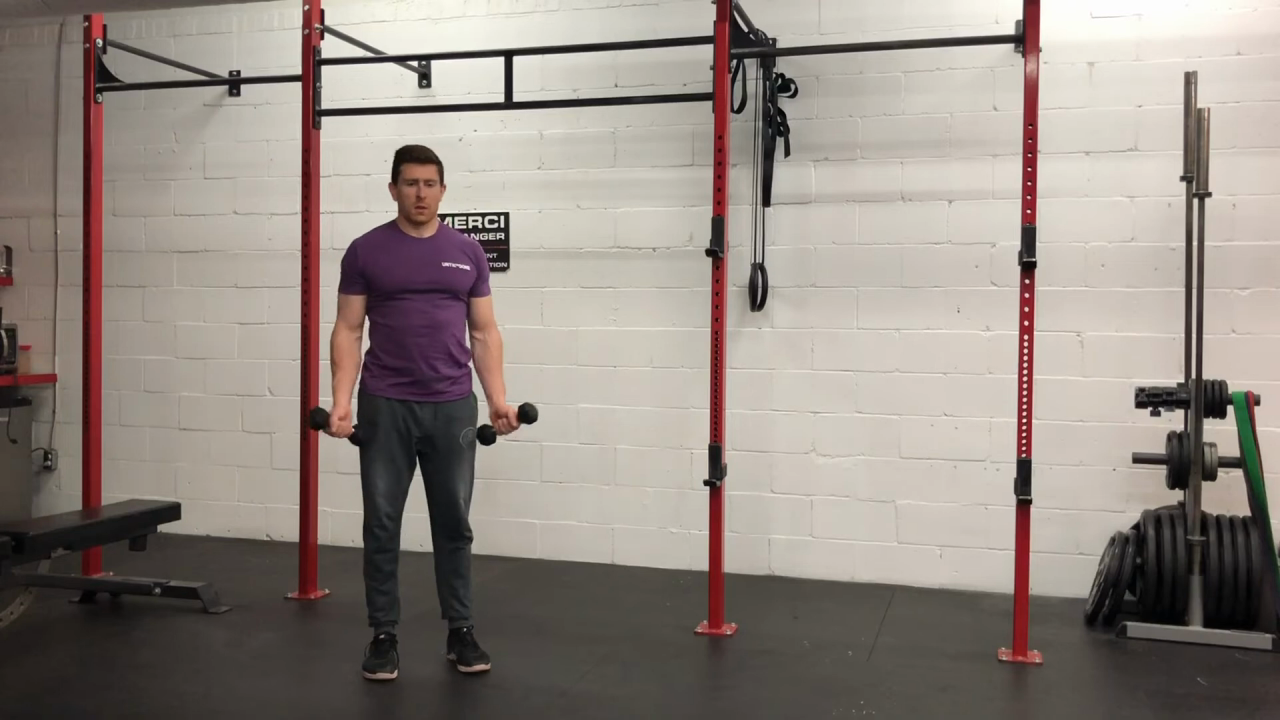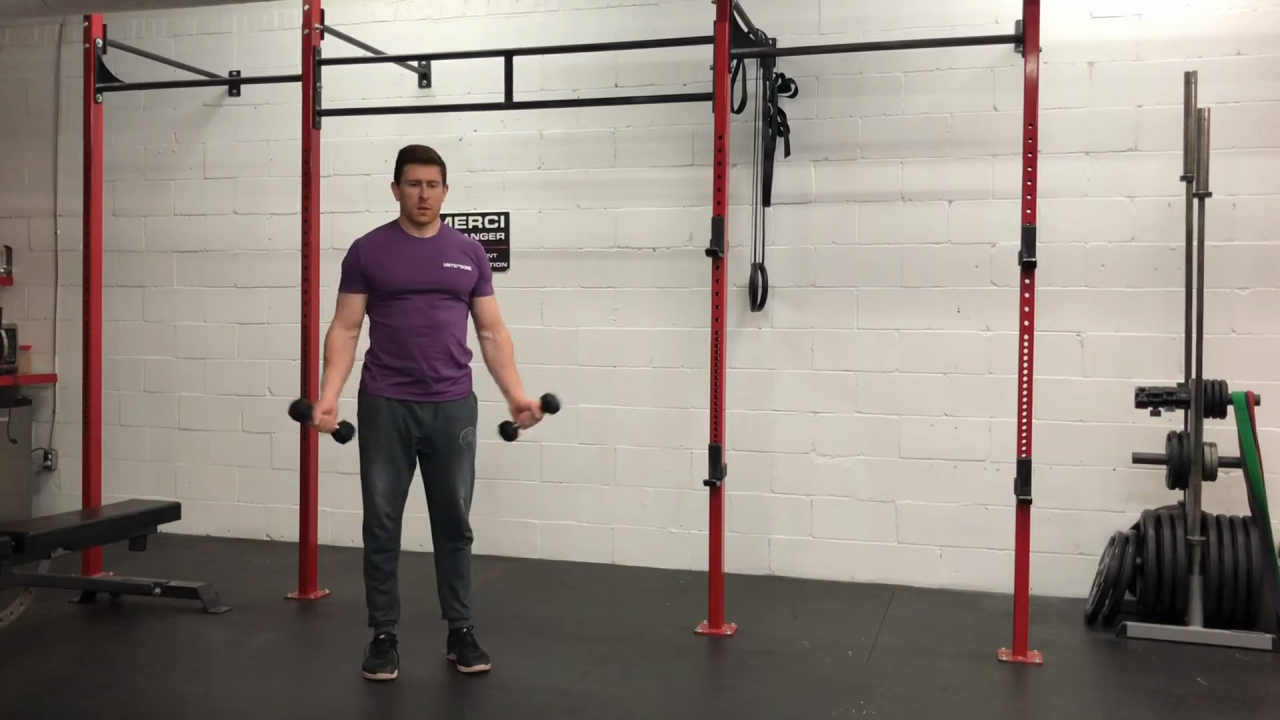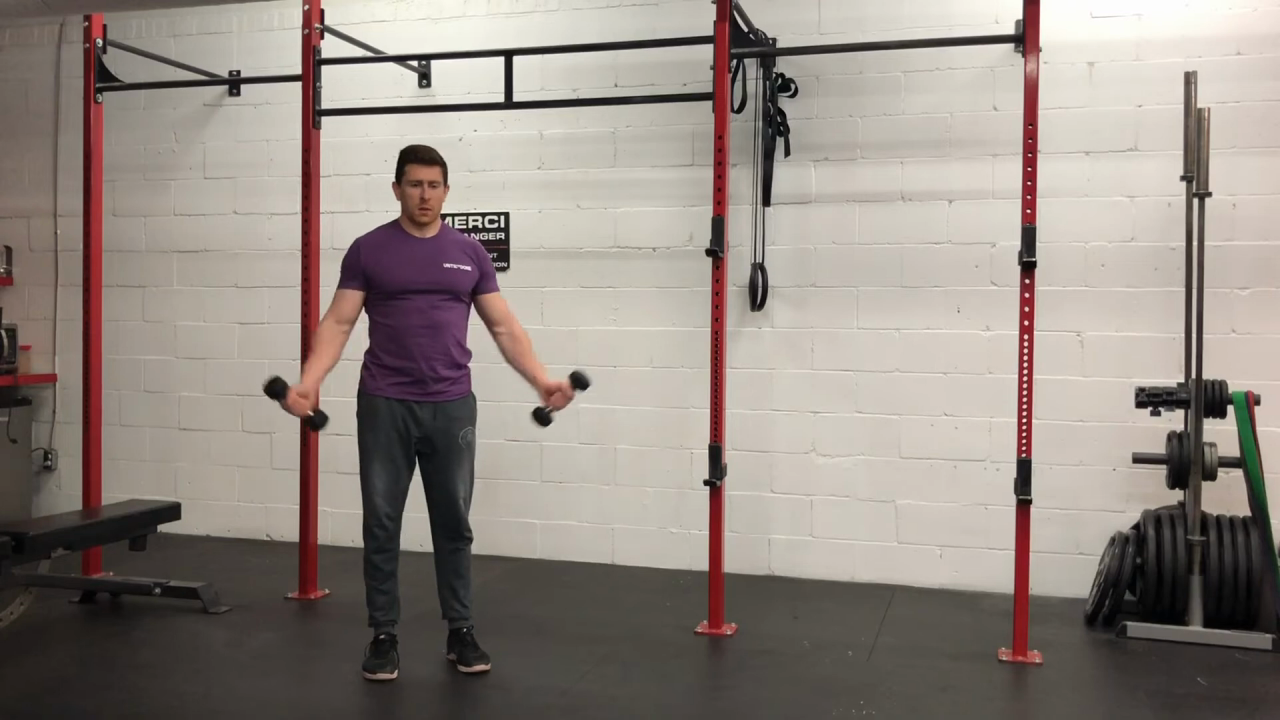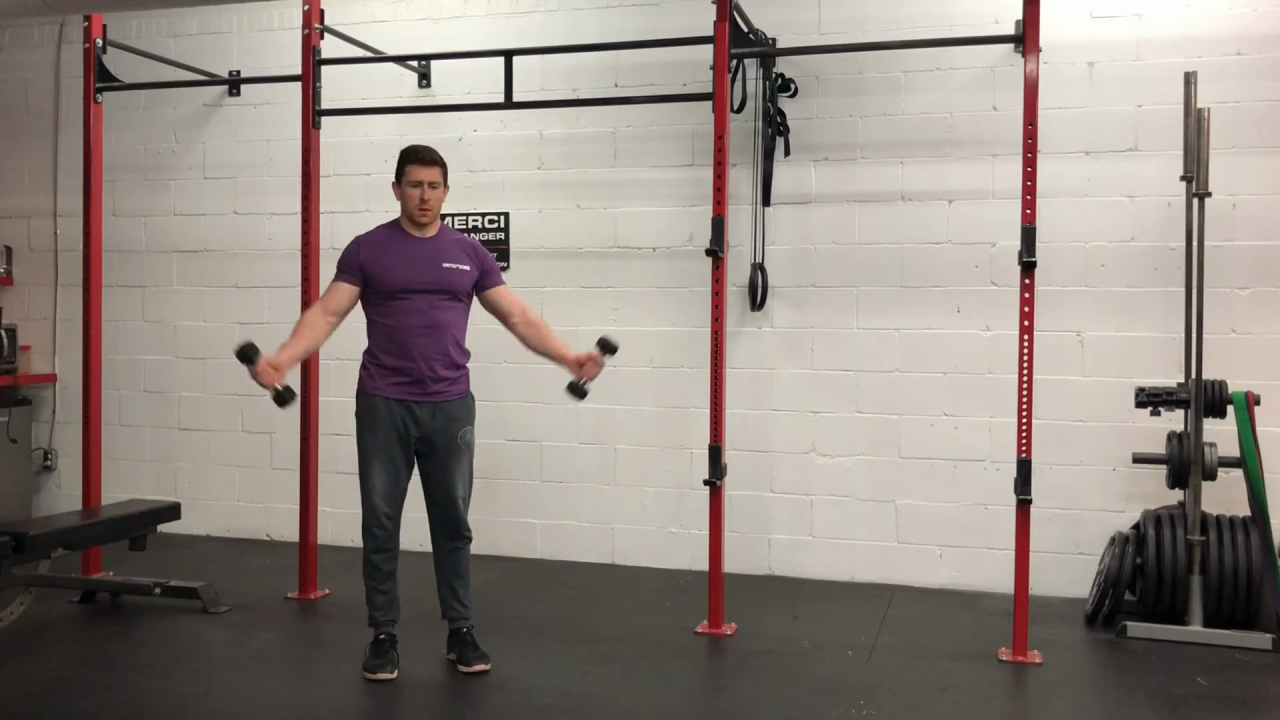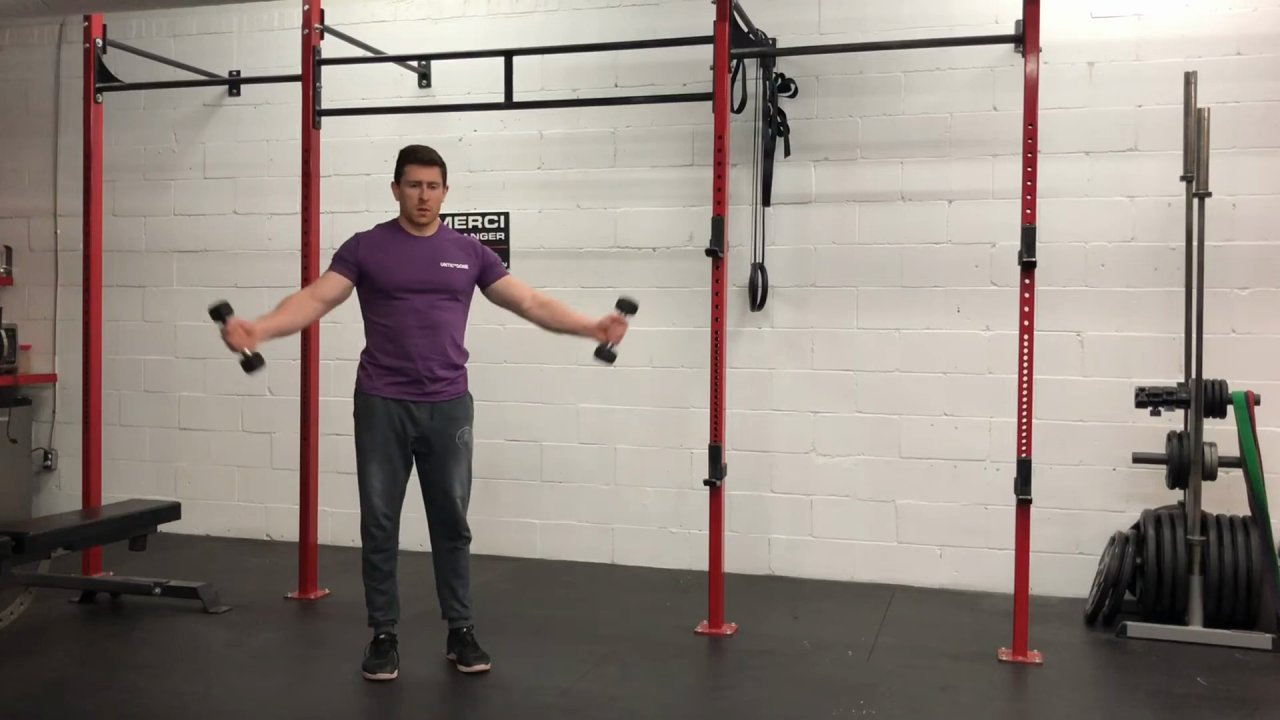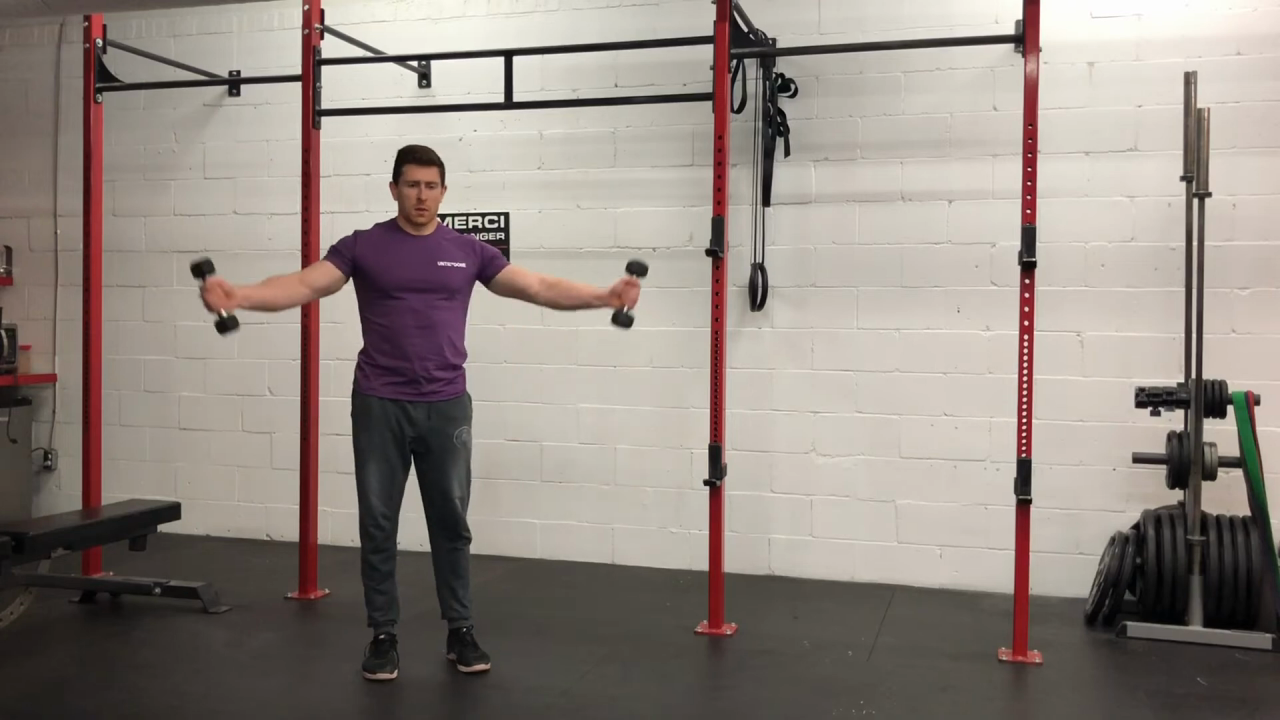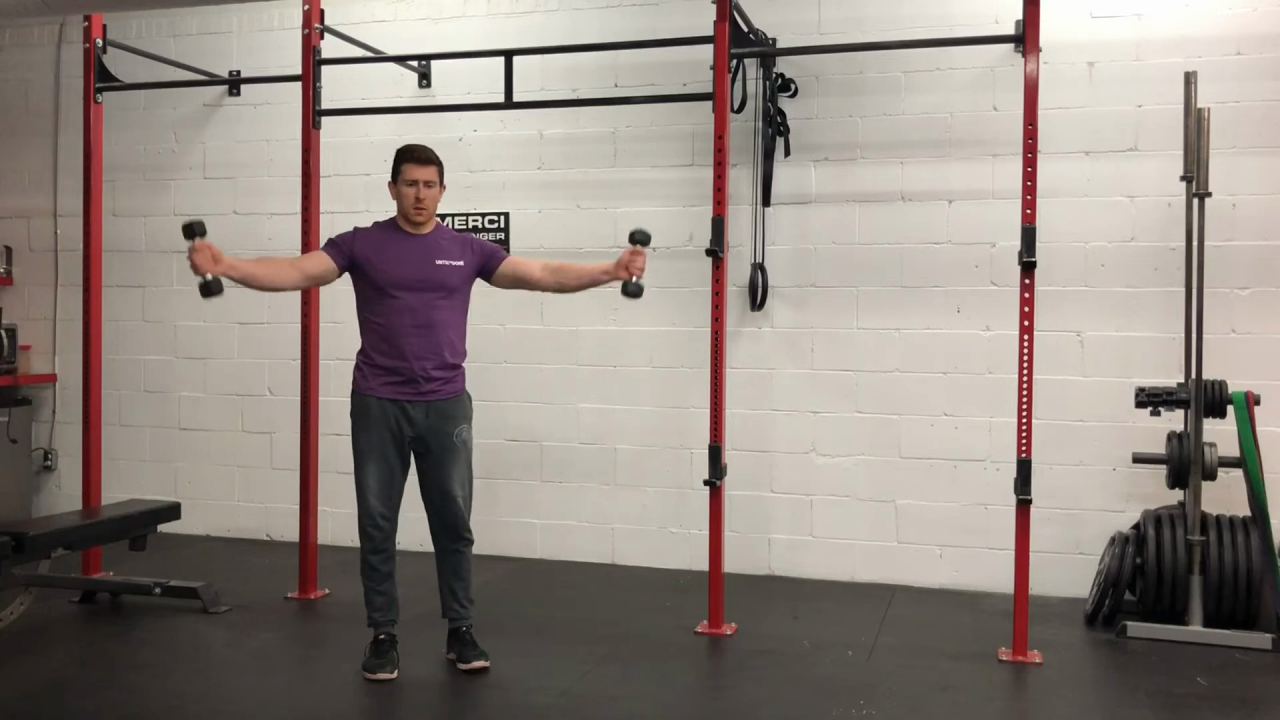
dt=0.1s
person 1, frame 1
left shoulder: (467, 252)
right shoulder: (366, 251)
left elbow: (484, 332)
right elbow: (347, 331)
left wrist: (498, 398)
right wrist: (341, 401)
left hip: (452, 408)
right hip: (385, 407)
left knee: (454, 525)
right knee: (381, 525)
left ankle: (460, 631)
right ankle: (383, 635)
person 1, frame 2
left shoulder: (468, 253)
right shoulder: (368, 251)
left elbow: (491, 330)
right elbow: (345, 327)
left wrist: (515, 392)
right wrist: (329, 396)
left hip: (452, 407)
right hip: (385, 406)
left knee: (453, 525)
right knee: (381, 526)
left ankle: (460, 631)
right ankle: (383, 636)
person 1, frame 3
left shoulder: (469, 253)
right shoulder: (368, 250)
left elbow: (503, 324)
right elbow: (338, 321)
left wrist: (541, 380)
right wrist: (308, 381)
left hip: (451, 406)
right hip: (384, 405)
left knee: (453, 525)
right knee: (381, 526)
left ankle: (460, 631)
right ankle: (384, 635)
person 1, frame 4
left shoulder: (468, 253)
right shoulder: (368, 249)
left elbow: (517, 314)
right elbow: (326, 312)
left wrist: (568, 356)
right wrist: (284, 358)
left hip: (450, 406)
right hip: (383, 405)
left knee: (453, 525)
right knee: (380, 525)
left ankle: (460, 631)
right ankle: (383, 635)
person 1, frame 5
left shoulder: (468, 251)
right shoulder: (365, 248)
left elbow: (528, 301)
right elbow: (315, 298)
left wrist: (590, 327)
right wrist: (258, 329)
left hip: (448, 405)
right hip: (381, 404)
left knee: (452, 524)
right knee: (379, 525)
left ankle: (460, 631)
right ankle: (383, 635)
person 1, frame 6
left shoulder: (467, 251)
right shoulder: (364, 246)
left elbow: (537, 286)
right elbow: (303, 286)
left wrist: (604, 294)
right wrist: (236, 296)
left hip: (446, 406)
right hip: (379, 405)
left knee: (452, 522)
right knee: (378, 525)
left ankle: (460, 631)
right ankle: (383, 636)
person 1, frame 7
left shoulder: (467, 249)
right shoulder: (362, 244)
left elbow: (541, 275)
right elbow: (296, 272)
left wrist: (611, 271)
right wrist: (226, 266)
left hip: (446, 406)
right hip: (378, 405)
left knee: (454, 522)
right knee: (377, 525)
left ankle: (460, 630)
right ankle: (383, 635)
